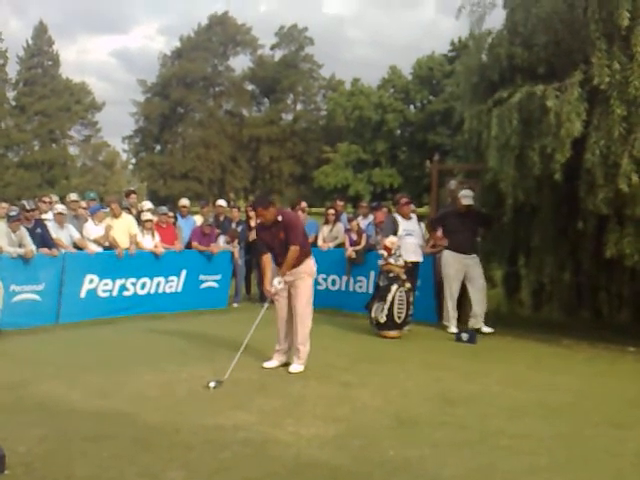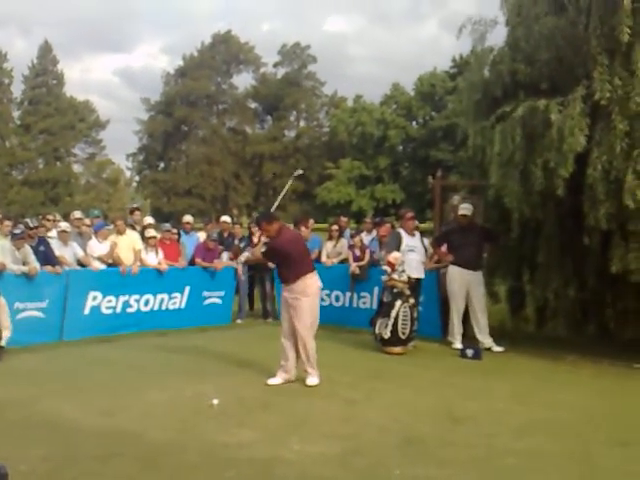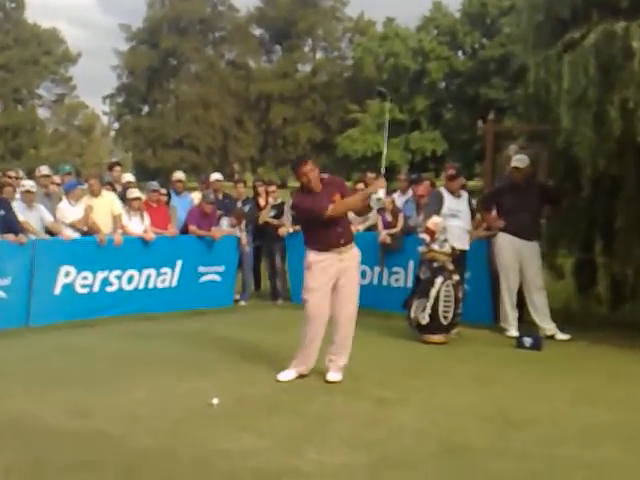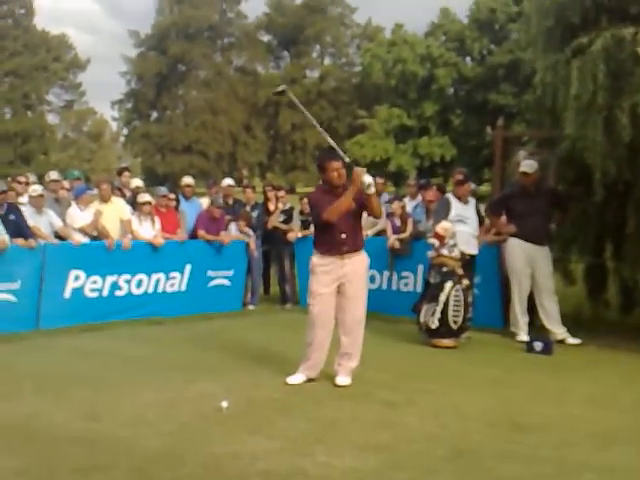
dt=0.7s
person 1, frame 1
left shoulder: (291, 220)
right shoulder: (261, 229)
left elbow: (294, 250)
right elbow: (265, 255)
left wrist: (280, 277)
right wrist: (267, 282)
left hip: (302, 268)
right hip: (281, 269)
left knee: (301, 313)
right knee: (282, 314)
left ankle: (299, 358)
right ankle: (281, 354)
person 1, frame 2
left shoulder: (281, 243)
right shoulder: (284, 236)
left elbow: (263, 258)
left wrist: (251, 253)
left hip: (305, 286)
right hip: (290, 287)
left knee: (303, 331)
right knee: (287, 332)
left ankle: (312, 372)
right ankle: (287, 372)
person 1, frame 3
left shoulder: (335, 183)
right shoulder: (301, 201)
left elbow: (359, 209)
right elbow: (335, 211)
left wrist: (371, 197)
right wrist: (366, 193)
left hip: (349, 254)
right hip: (320, 259)
left knee: (346, 313)
right knee: (315, 312)
person 1, frame 4
left shoulder: (355, 191)
right shoulder: (316, 197)
left elbow: (377, 214)
right elbow: (331, 215)
left wrist: (370, 191)
right wrist: (354, 188)
left hip: (355, 261)
right hip: (325, 263)
left knee: (353, 318)
right knee: (319, 317)
left ankle: (345, 368)
person 2, frame 1
left shoulder: (477, 215)
right shoulder: (446, 214)
left elbow: (488, 224)
right elbow: (431, 226)
left wrist: (477, 237)
right wrist: (440, 240)
left hip: (471, 256)
right hip: (451, 255)
left knee: (479, 287)
right knee: (451, 290)
left ankle: (477, 322)
right ankle: (451, 323)
person 2, frame 2
left shoulder: (480, 230)
right shoulder: (451, 231)
left elbow: (492, 239)
right elbow: (435, 243)
left wrist: (482, 253)
right wrist: (444, 256)
left hip: (476, 272)
right hip: (457, 271)
left knee: (479, 307)
right knee: (456, 306)
left ankle: (486, 341)
right ankle: (456, 340)
person 2, frame 3
left shoulder: (539, 189)
right shoulder: (502, 189)
left elbow: (555, 201)
right elbow: (482, 204)
left wrist: (540, 217)
right wrist: (492, 221)
left hip: (531, 242)
right hip: (507, 240)
left knee: (536, 285)
right knee: (509, 284)
left ankle: (548, 328)
right ankle: (510, 325)
person 2, frame 4
left shoulder: (548, 193)
right shoulder: (511, 195)
left elbow: (563, 207)
right elbow: (491, 209)
left wrist: (551, 223)
right wrist: (502, 227)
left hip: (542, 246)
right hip: (518, 245)
left knee: (547, 289)
right knee: (520, 288)
left ankle: (559, 332)
right ankle: (521, 330)
